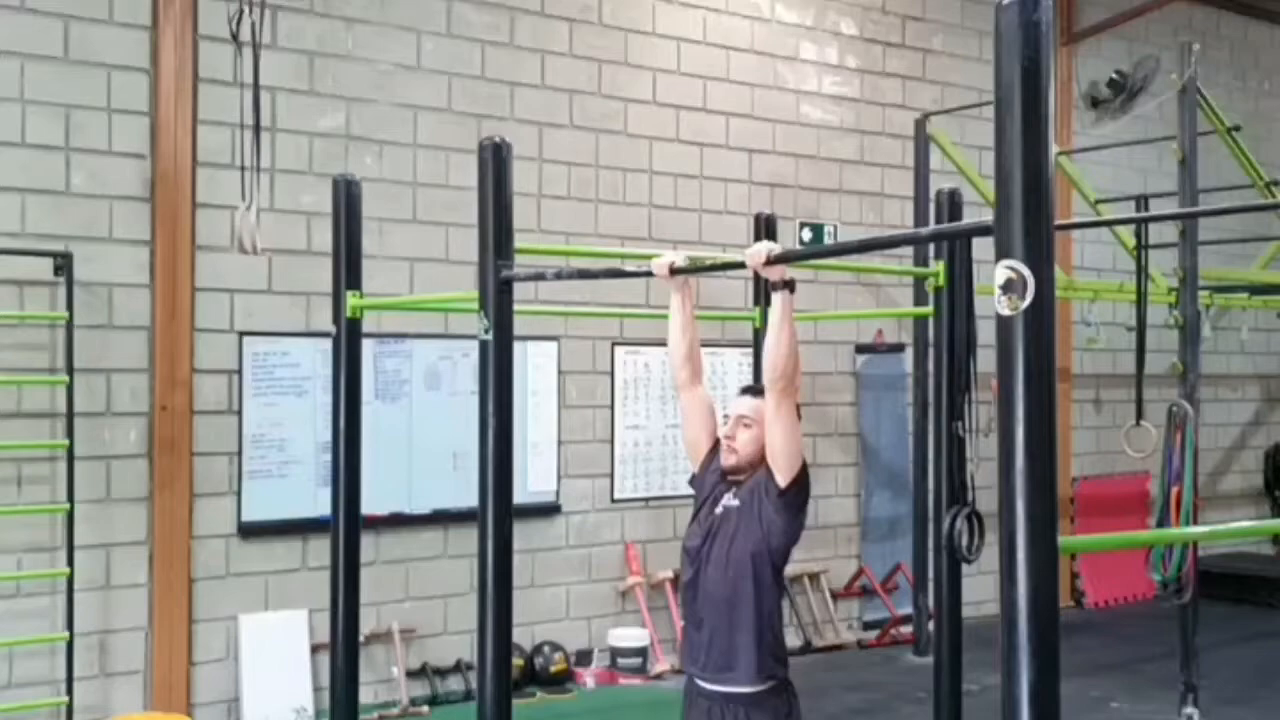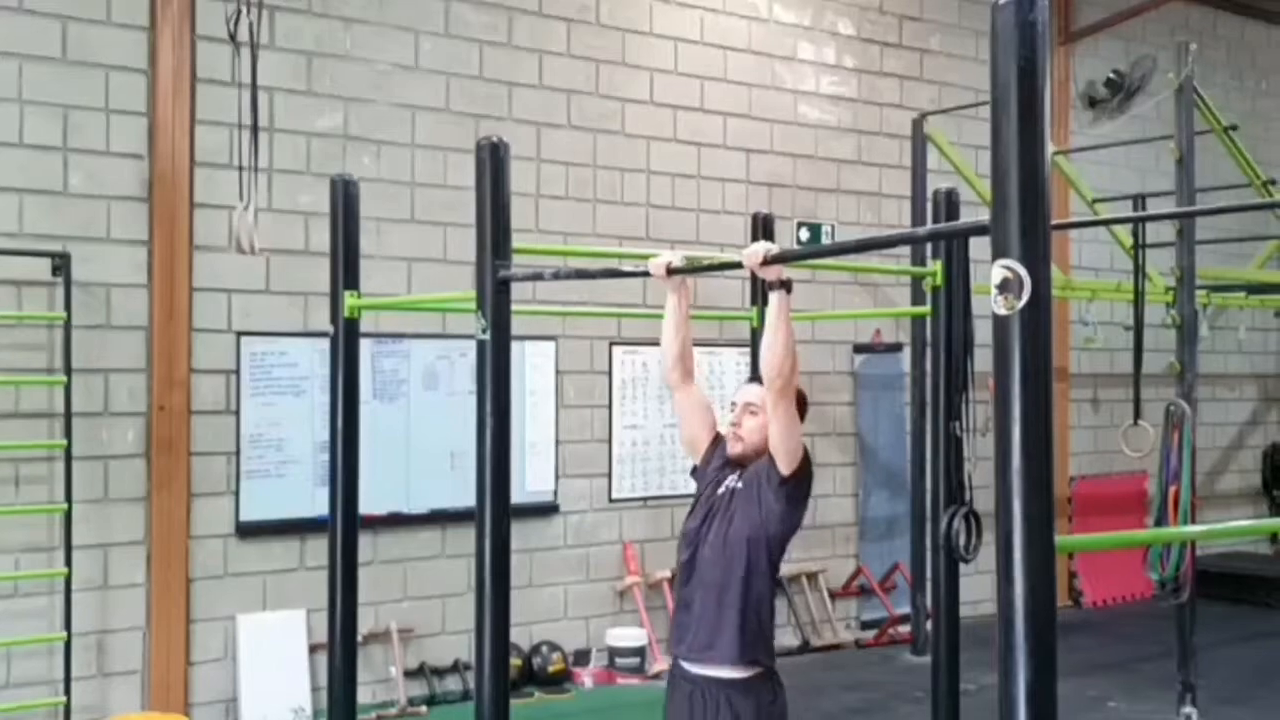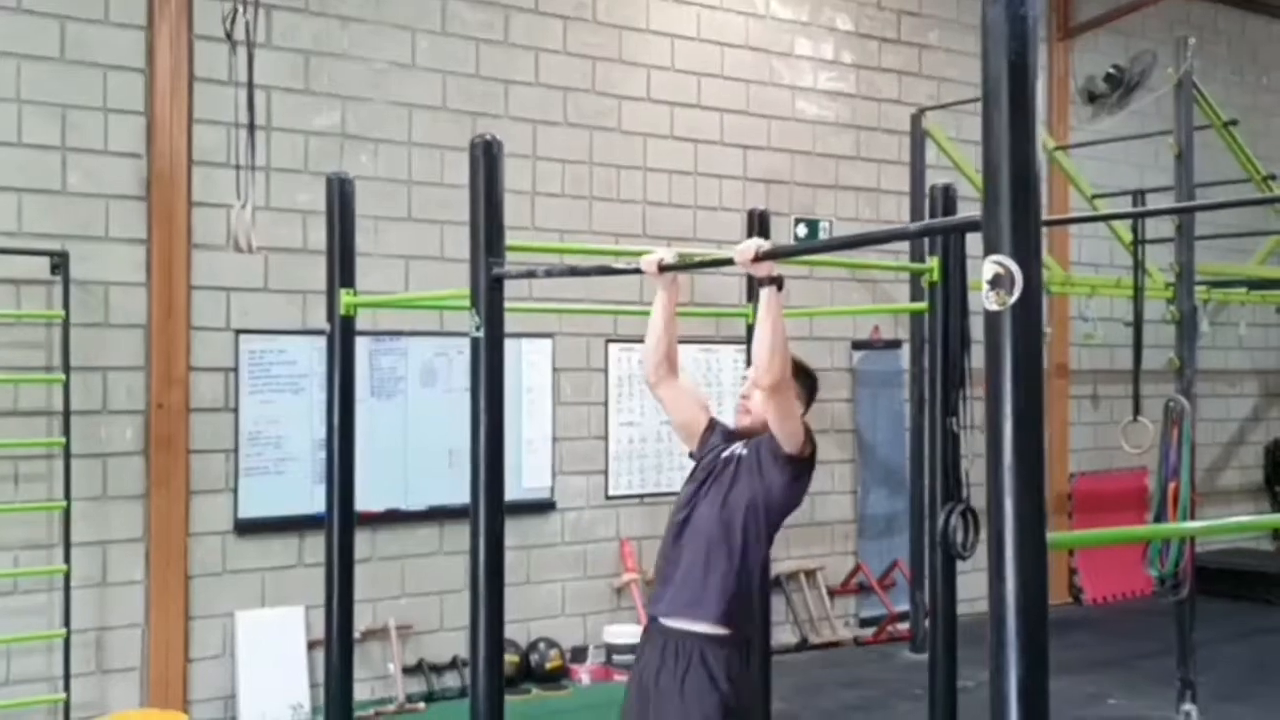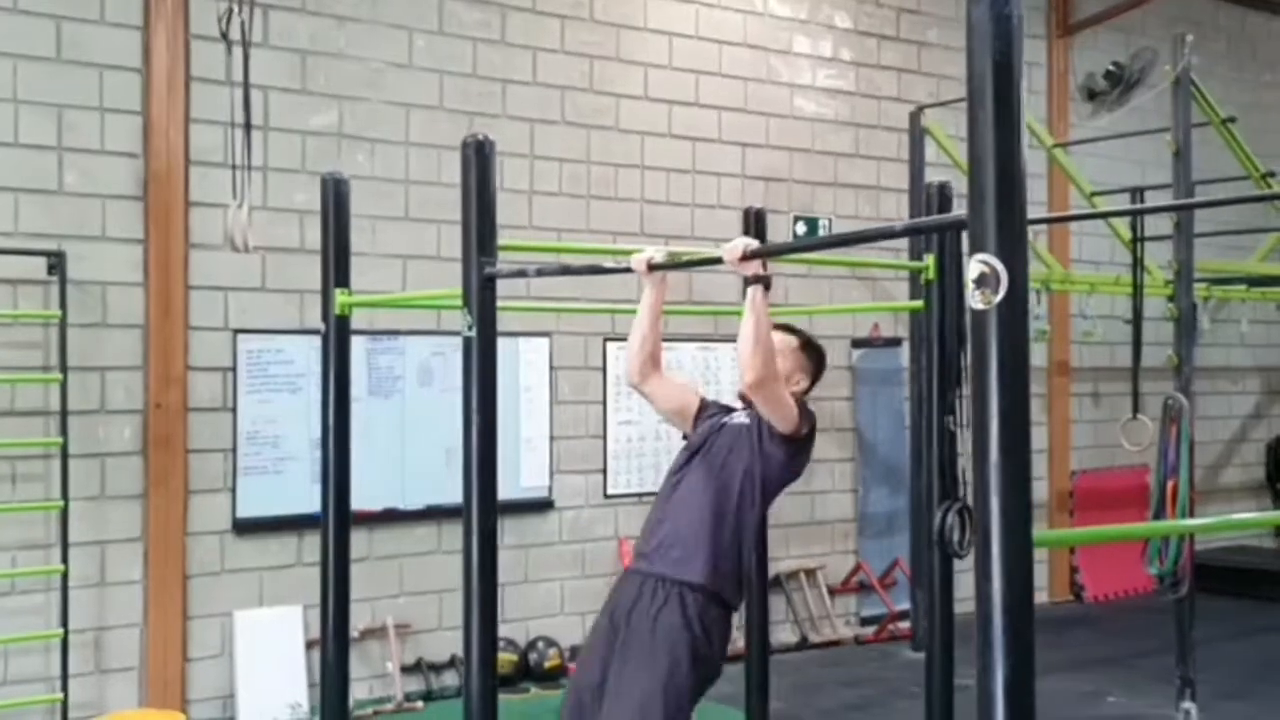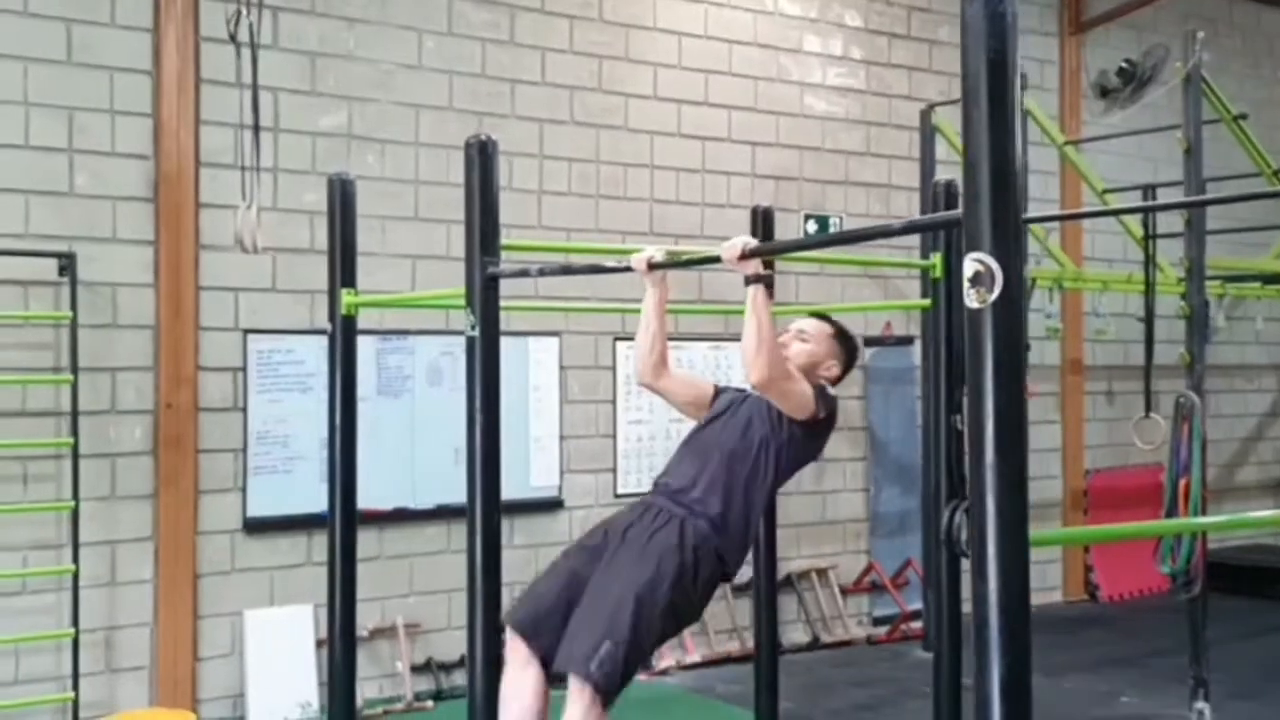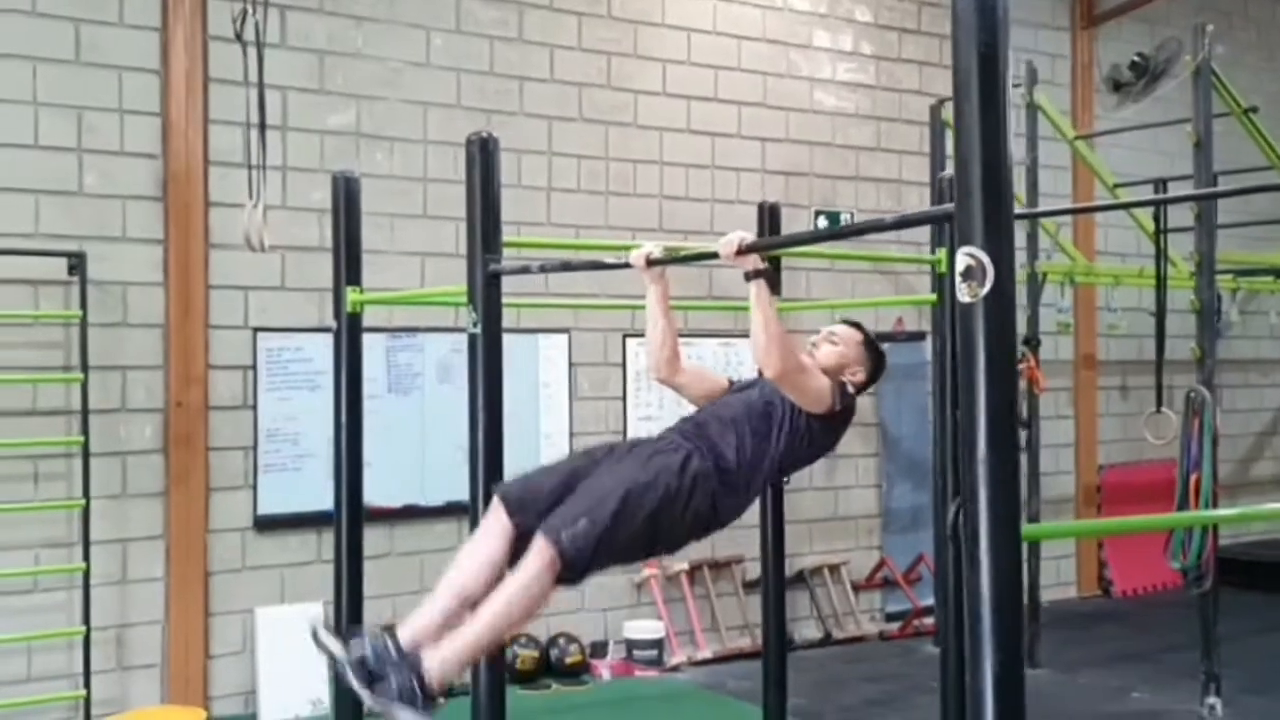
dt=0.2s
person 1, frame 1
left shoulder: (777, 495)
right shoulder: (713, 482)
left elbow: (780, 388)
right elbow: (688, 380)
left wrist: (780, 288)
right wrist: (679, 290)
person 1, frame 2
left shoulder: (782, 482)
right shoulder: (717, 470)
left elbow: (778, 387)
right elbow: (679, 380)
left wrist: (777, 287)
right wrist: (676, 291)
right hip: (686, 680)
person 1, frame 3
left shoulder: (788, 455)
right shoulder: (720, 444)
left elbow: (773, 382)
right elbow: (660, 376)
left wrist: (769, 283)
right wrist: (666, 288)
left hip: (711, 648)
right hip: (660, 636)
person 1, frame 4
left shoulder: (792, 427)
right shoulder: (716, 418)
left elbow: (757, 378)
right elbow: (643, 374)
left wrist: (756, 281)
right wrist: (653, 286)
left hip: (690, 597)
right hip: (641, 582)
person 1, frame 5
left shoulder: (813, 408)
right shoulder: (739, 404)
left elbow: (763, 377)
right elbow: (653, 373)
left wrist: (754, 280)
right wrist: (655, 288)
left hip: (692, 535)
right hip: (649, 516)
left knee: (587, 678)
right knee: (527, 632)
person 1, frame 6
left shoulder: (825, 401)
right shoulder: (755, 391)
left elbow: (779, 366)
right elbow: (667, 368)
left wrist: (755, 276)
right wrist: (657, 284)
left hip: (693, 480)
right hip: (662, 457)
left knee: (551, 545)
right knee: (508, 508)
right ankle: (408, 647)
